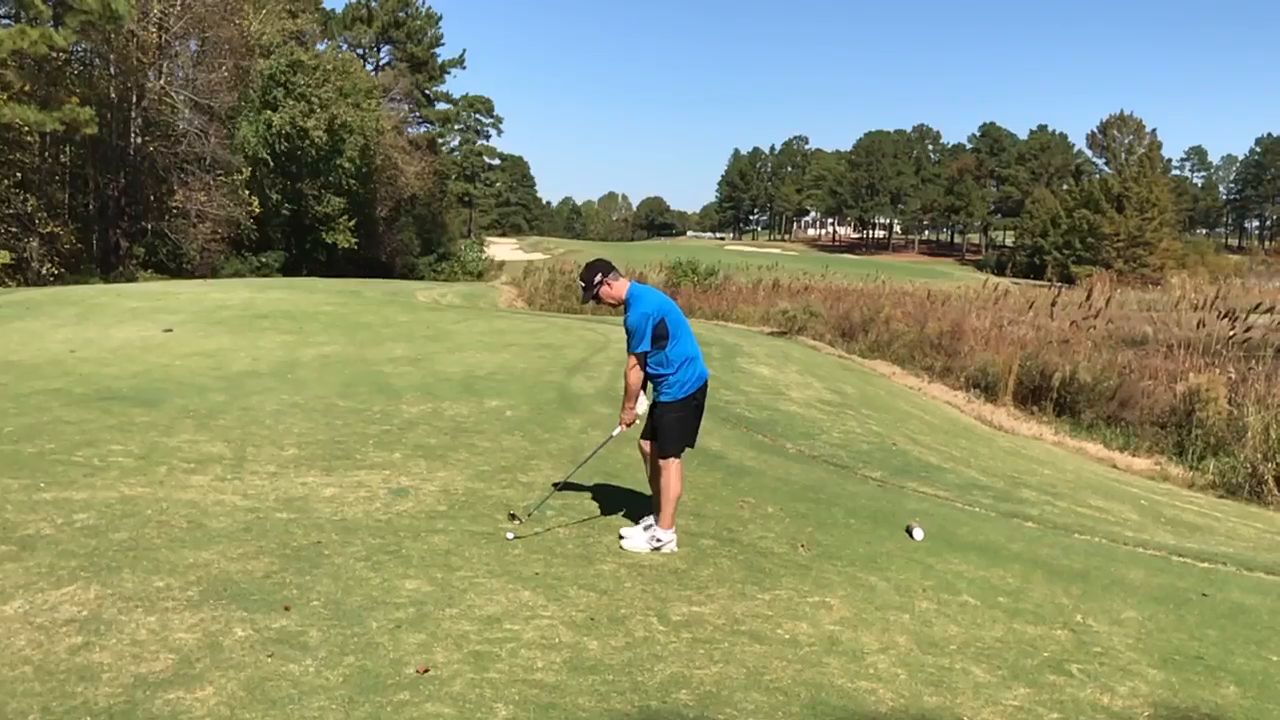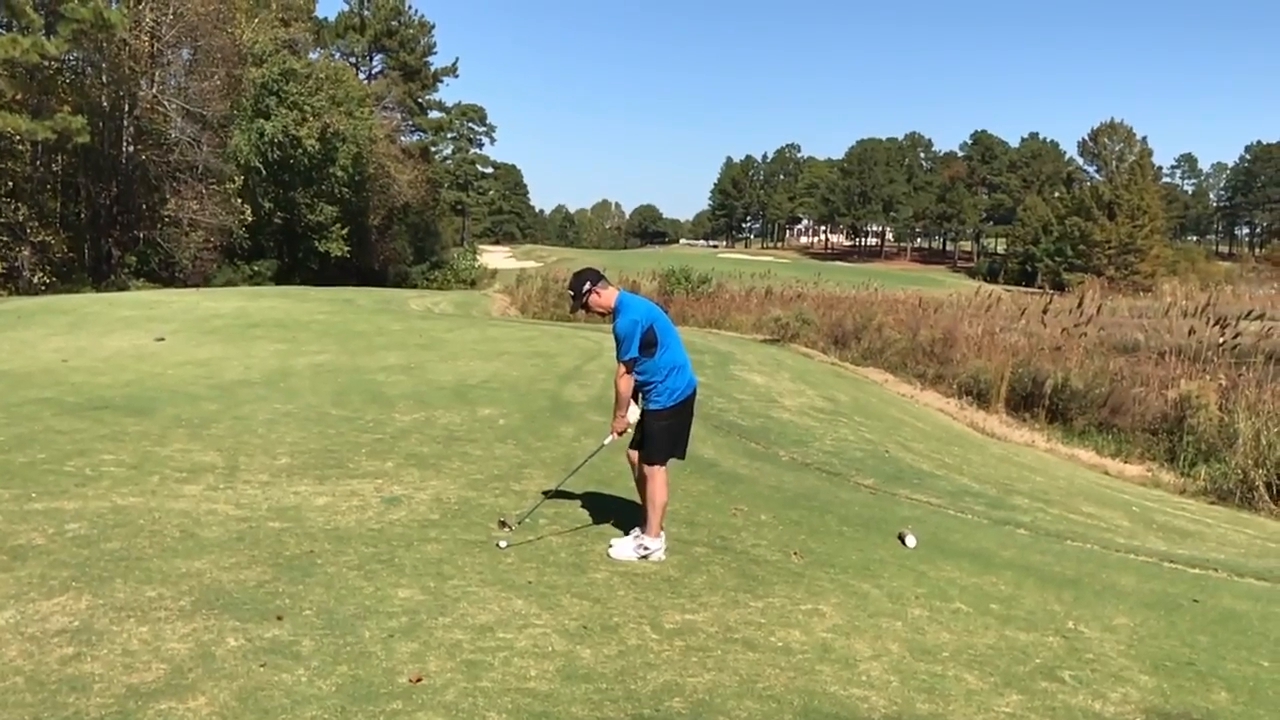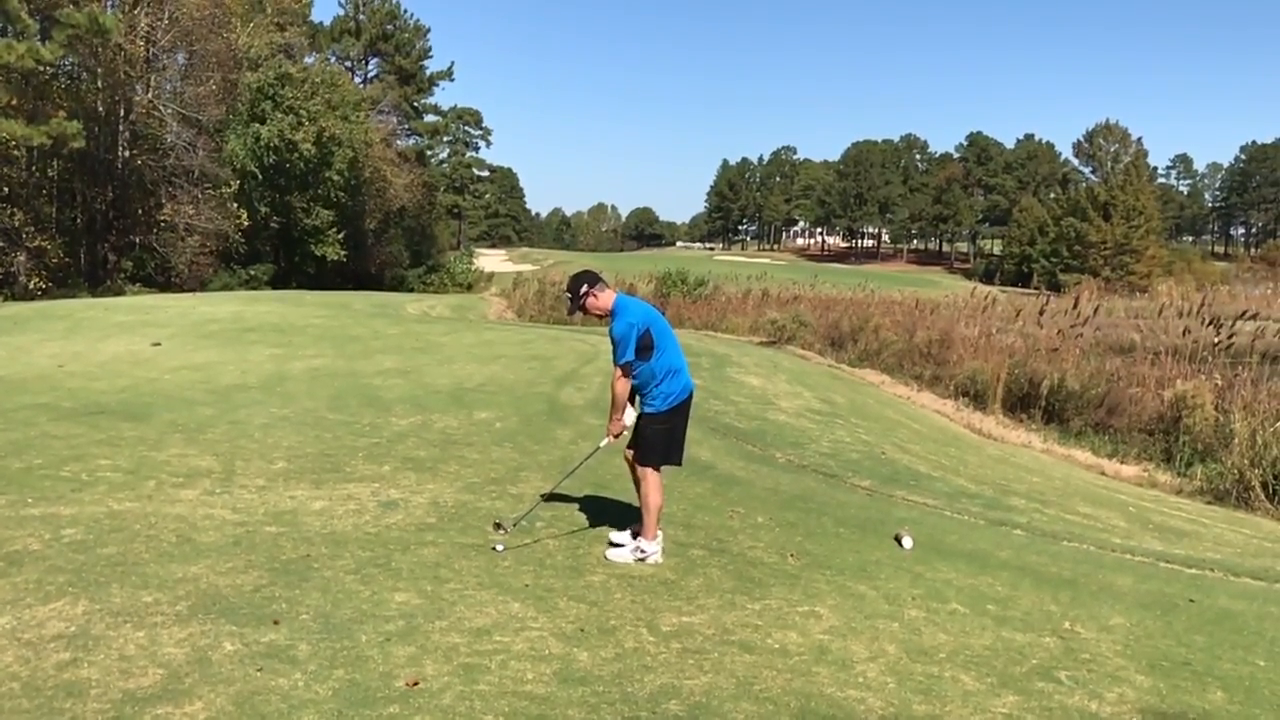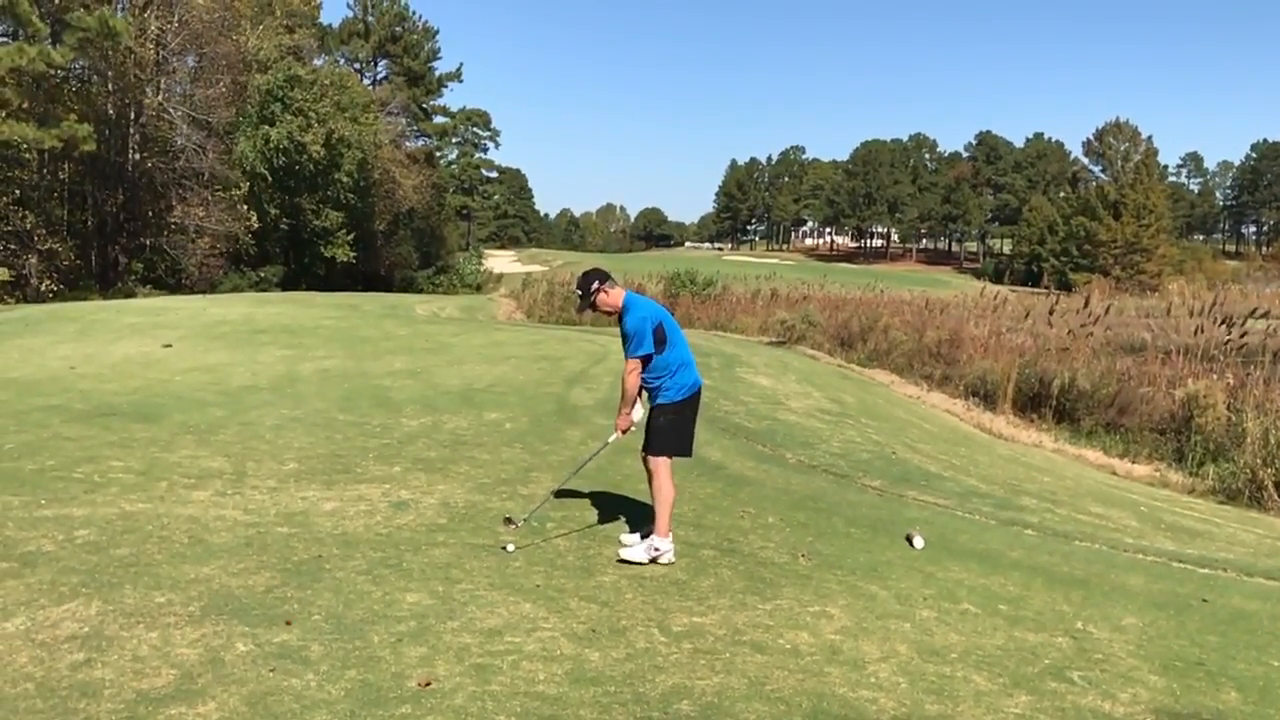
dt=0.7s
person 1, frame 1
left shoulder: (639, 309)
right shoulder: (640, 297)
left elbow: (635, 366)
right elbow: (644, 361)
left wrist: (627, 407)
right wrist: (635, 402)
left hip: (681, 386)
right hip: (674, 383)
left knee: (667, 457)
right knee: (649, 446)
left ankle: (664, 534)
right ankle: (658, 518)
person 1, frame 2
left shoulder: (627, 317)
right shoulder: (629, 306)
left elbow: (624, 373)
right elbow: (635, 369)
left wrist: (619, 416)
right wrist: (630, 407)
left hip: (669, 394)
right hip: (665, 392)
left knee: (652, 466)
right knee: (637, 457)
left ankle: (652, 542)
right ankle: (650, 531)
person 1, frame 3
left shoulder: (624, 321)
right shoulder: (628, 307)
left elbow: (621, 377)
left wrist: (615, 419)
right wrist: (626, 409)
left hip: (665, 397)
right hip: (665, 394)
left knee: (647, 468)
right knee: (634, 456)
left ankle: (648, 545)
right ankle: (648, 529)
person 1, frame 4
left shoulder: (637, 315)
right shoulder: (630, 312)
left elbow: (633, 371)
right elbow: (639, 368)
left wrist: (624, 413)
right wrist: (634, 404)
left hip: (675, 392)
right hip: (665, 392)
left knee: (659, 461)
right knee: (650, 457)
left ankle: (661, 542)
right ankle: (658, 529)
